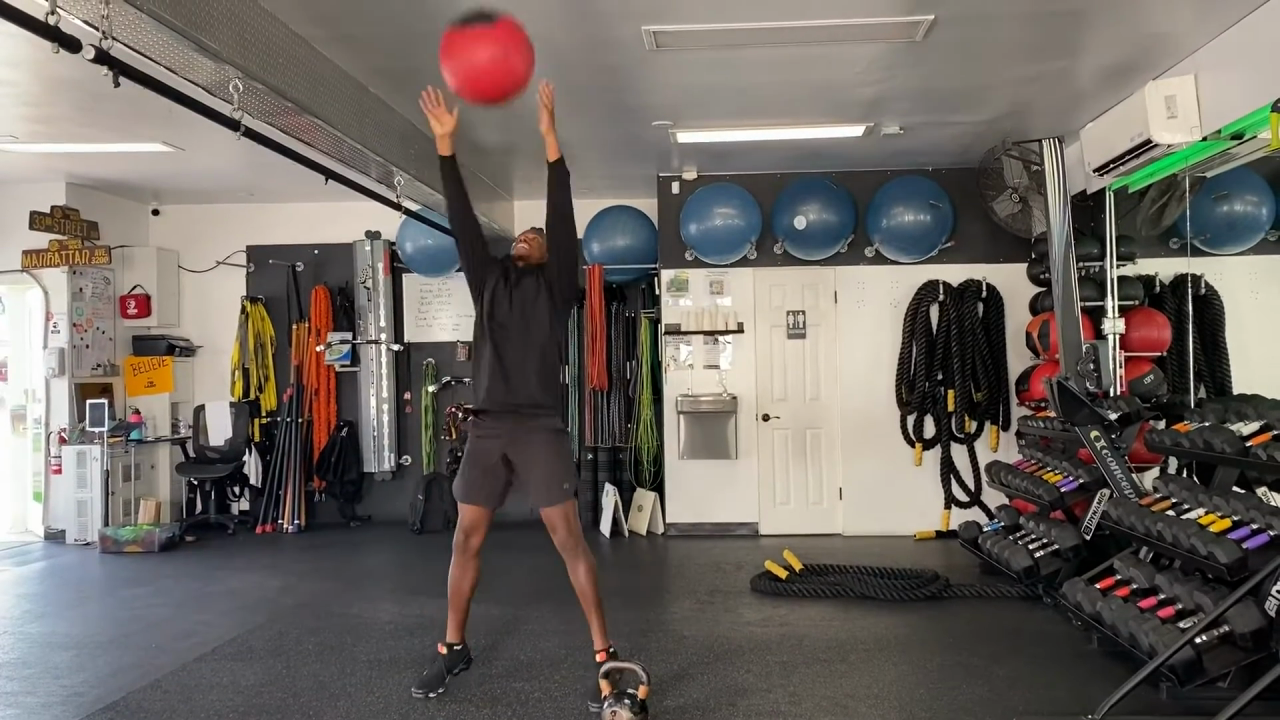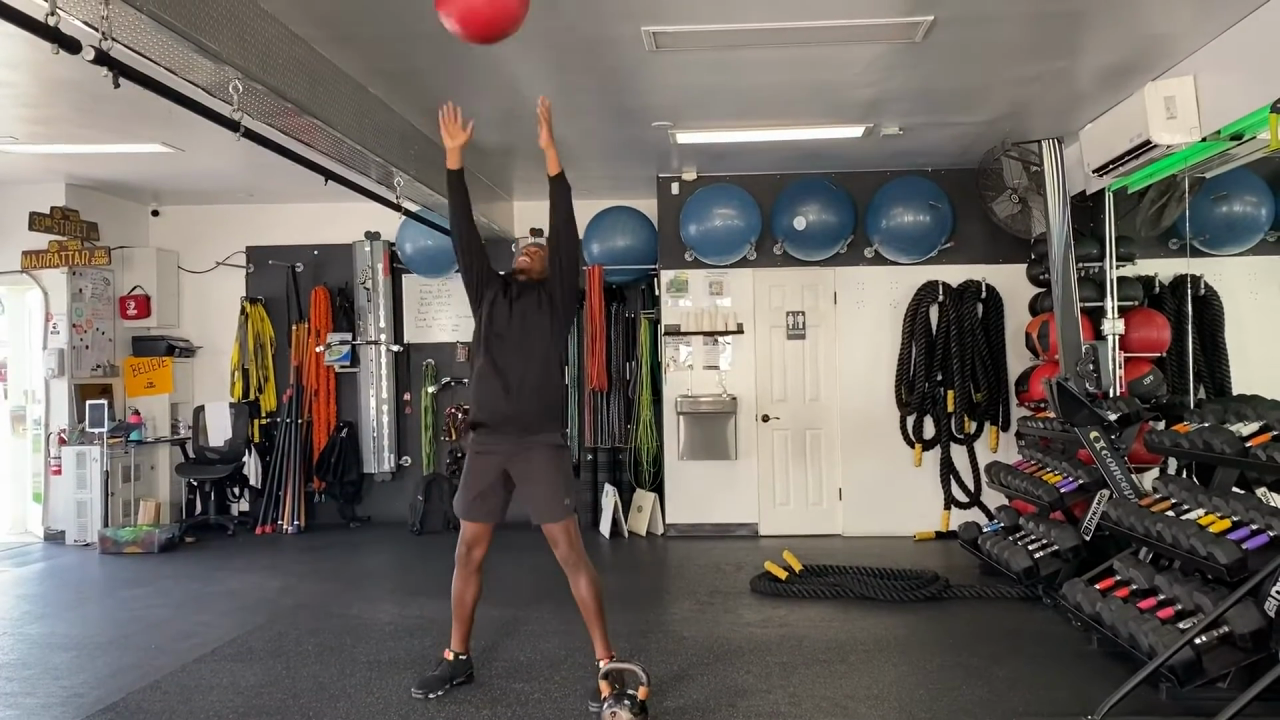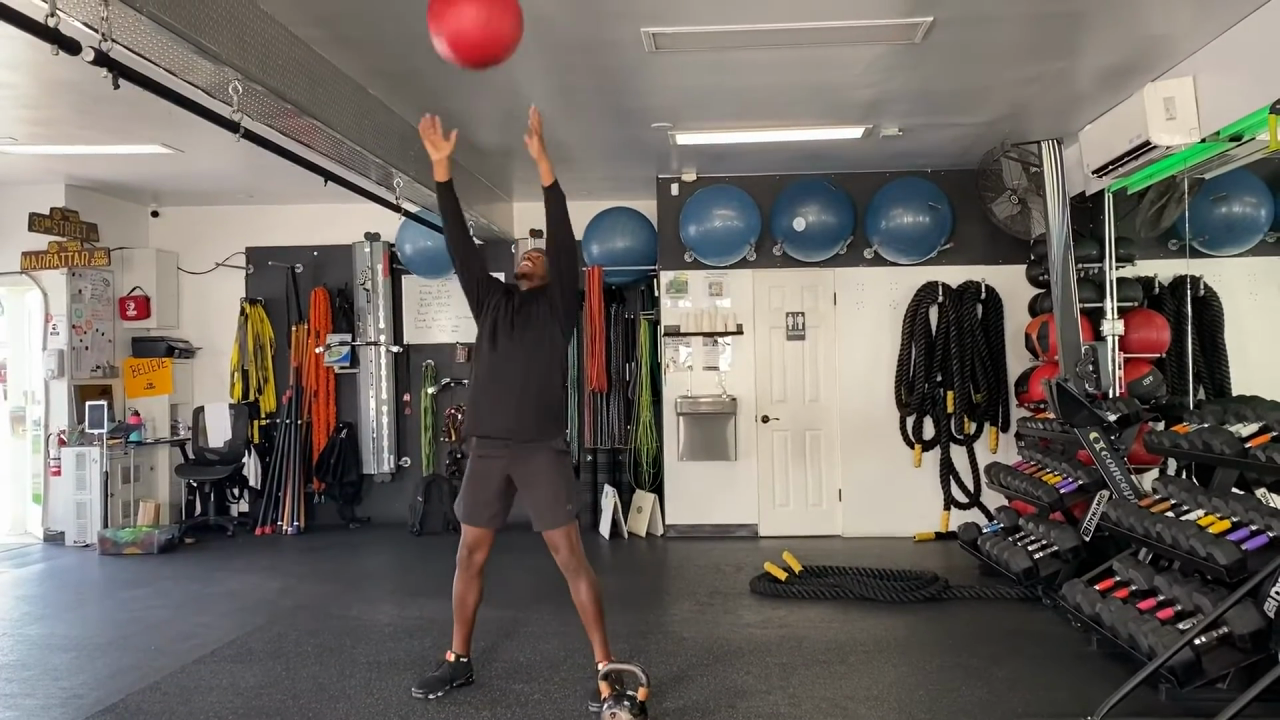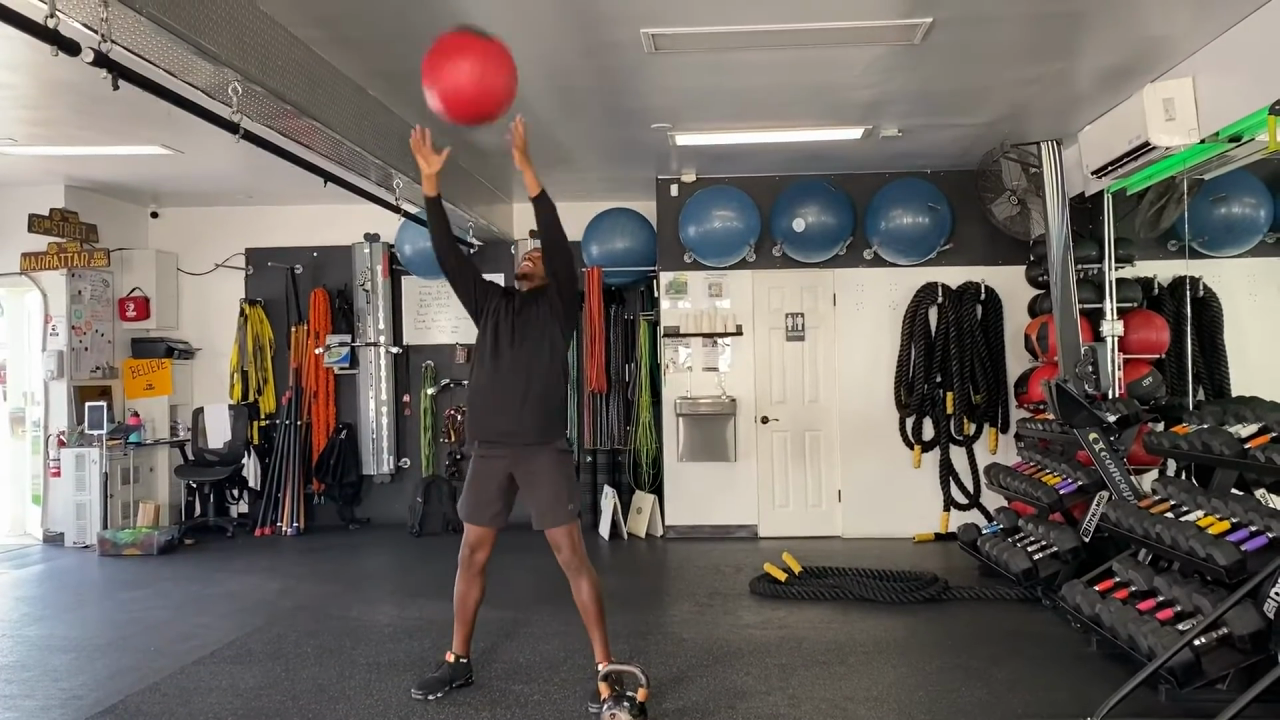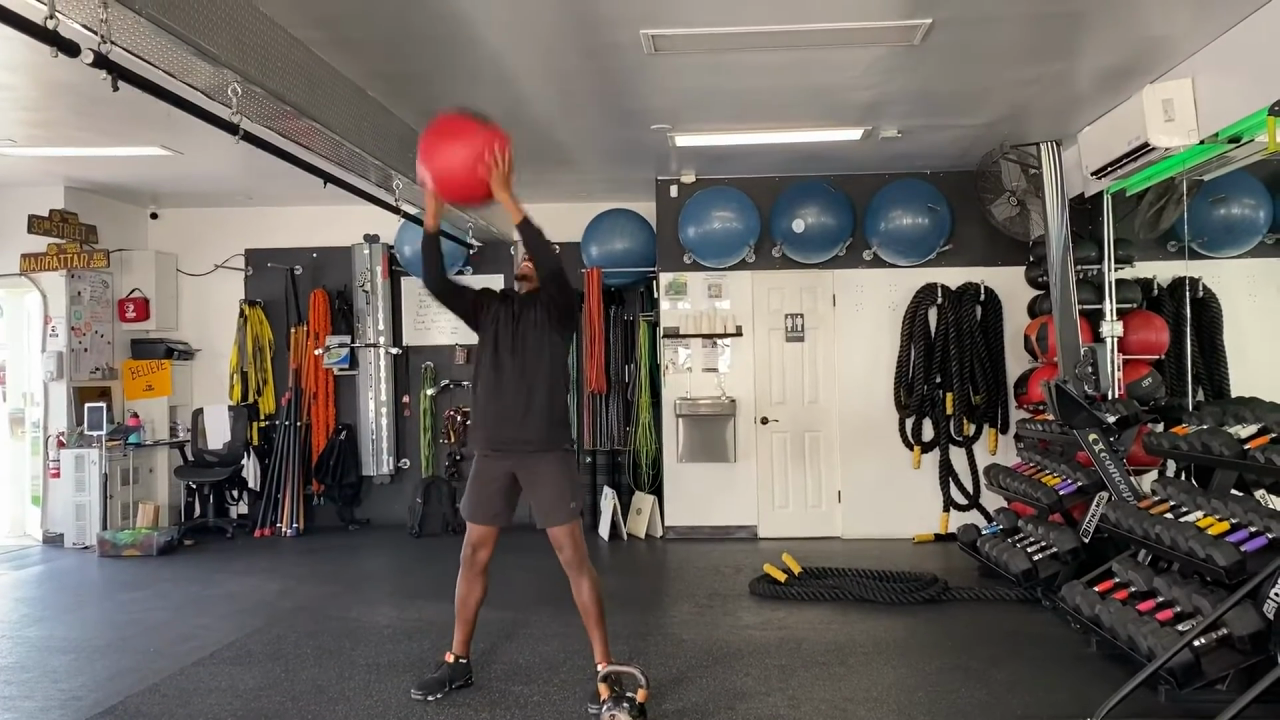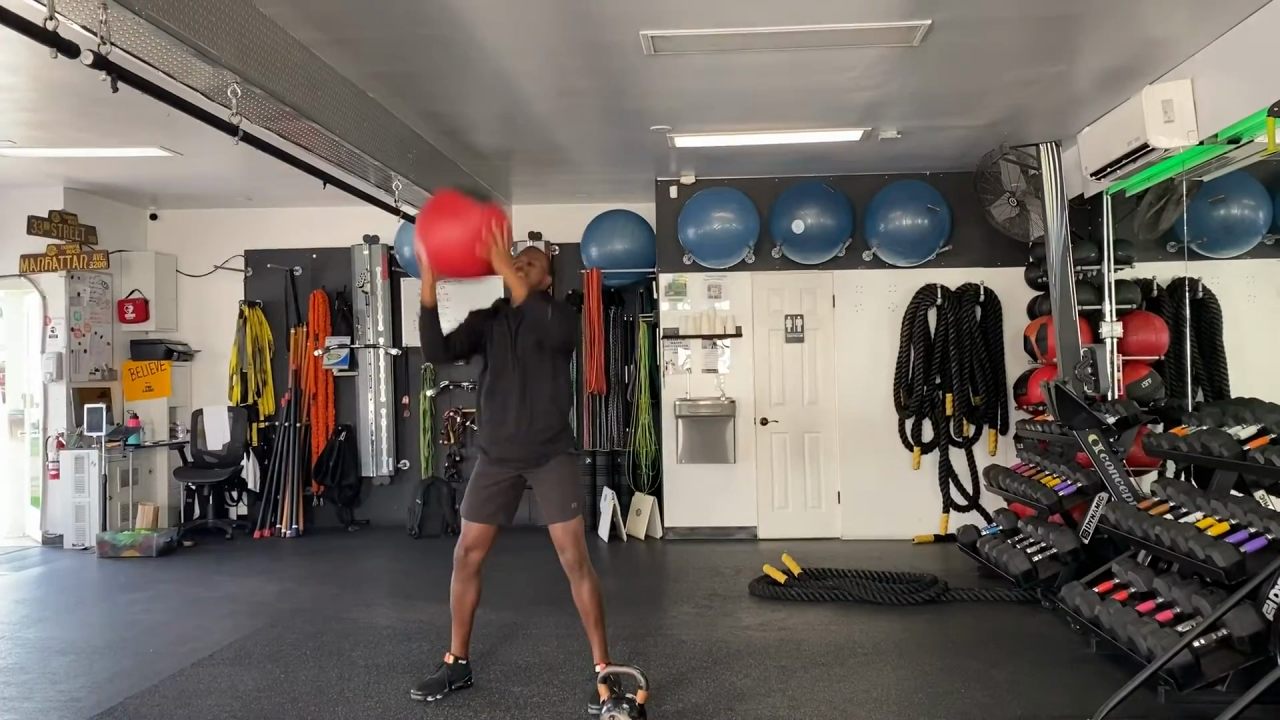
dt=0.1s
person 1, frame 1
left shoulder: (556, 285)
right shoulder: (488, 278)
left elbow: (562, 216)
right elbow: (460, 216)
left wrist: (549, 135)
right wrist: (445, 141)
left hip: (538, 428)
right hip: (488, 427)
left knee: (570, 543)
right knee: (466, 540)
left ankle: (604, 657)
right ankle: (453, 649)
person 1, frame 2
left shoulder: (557, 298)
right shoulder: (489, 293)
left elbow: (566, 230)
right elbow: (463, 234)
left wrist: (550, 151)
right wrist: (455, 156)
left hip: (539, 441)
right hip: (486, 441)
left knee: (570, 554)
right knee: (469, 553)
left ankle: (606, 664)
right ankle: (457, 658)
person 1, frame 3
left shoulder: (559, 305)
right shoulder: (490, 300)
left elbow: (564, 238)
right elbow: (459, 242)
left wrist: (541, 159)
right wrist: (442, 167)
left hip: (541, 447)
right hip: (488, 448)
left knee: (570, 560)
right knee: (470, 557)
left ankle: (605, 667)
right ankle: (458, 660)
person 1, frame 4
left shoulder: (562, 304)
right shoulder: (490, 302)
left elbow: (560, 245)
right elbow: (447, 256)
left wrist: (526, 168)
right wrist: (431, 181)
left hip: (543, 449)
right hip: (489, 449)
left knee: (572, 560)
right knee: (472, 557)
left ankle: (605, 668)
right ankle: (458, 661)
person 1, frame 5
left shoulder: (558, 306)
right shoulder: (491, 308)
left elbow: (552, 265)
right elbow: (437, 283)
left wrist: (508, 199)
right wrist: (433, 210)
left hip: (547, 449)
right hip: (493, 450)
left knee: (573, 559)
right knee: (473, 557)
left ankle: (604, 669)
right ankle: (458, 661)
person 1, frame 6
left shoulder: (556, 313)
right shoulder: (488, 319)
left elbow: (551, 331)
right elbow: (436, 353)
left wrist: (509, 272)
right wrist: (428, 288)
left hip: (551, 456)
right hip: (496, 456)
left knee: (575, 563)
right knee: (467, 559)
left ankle: (604, 672)
right ankle: (457, 664)
